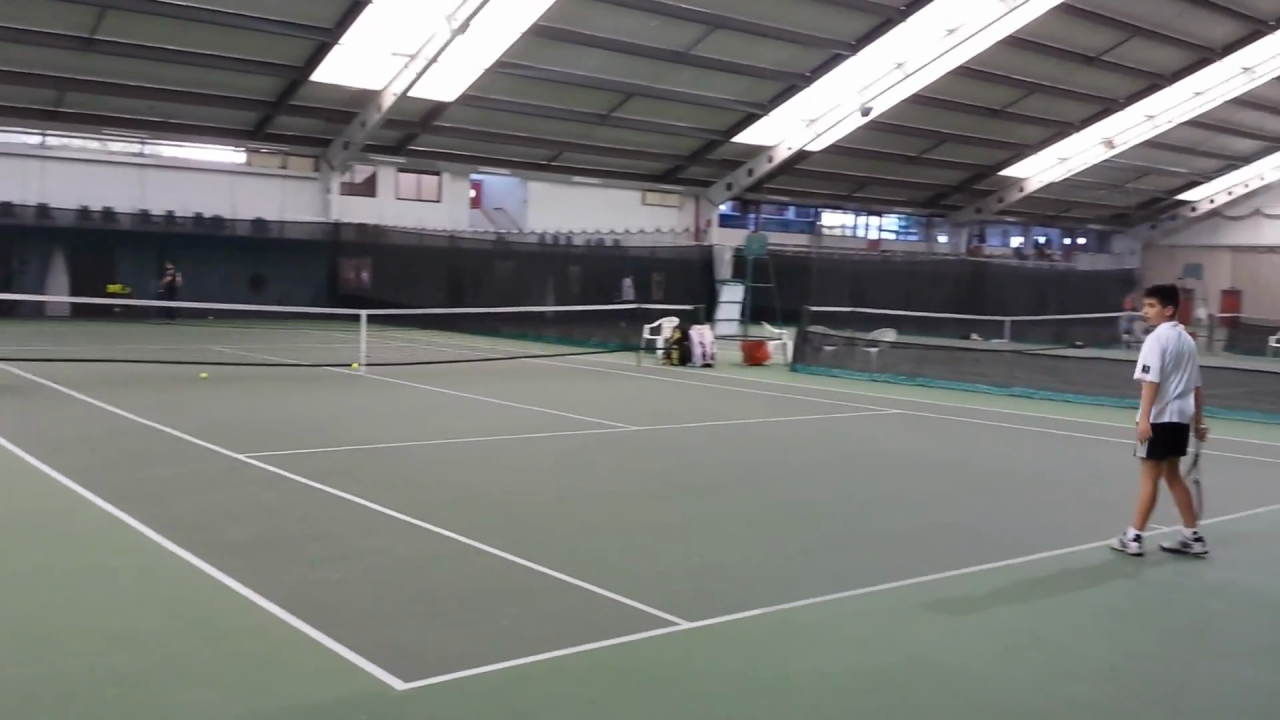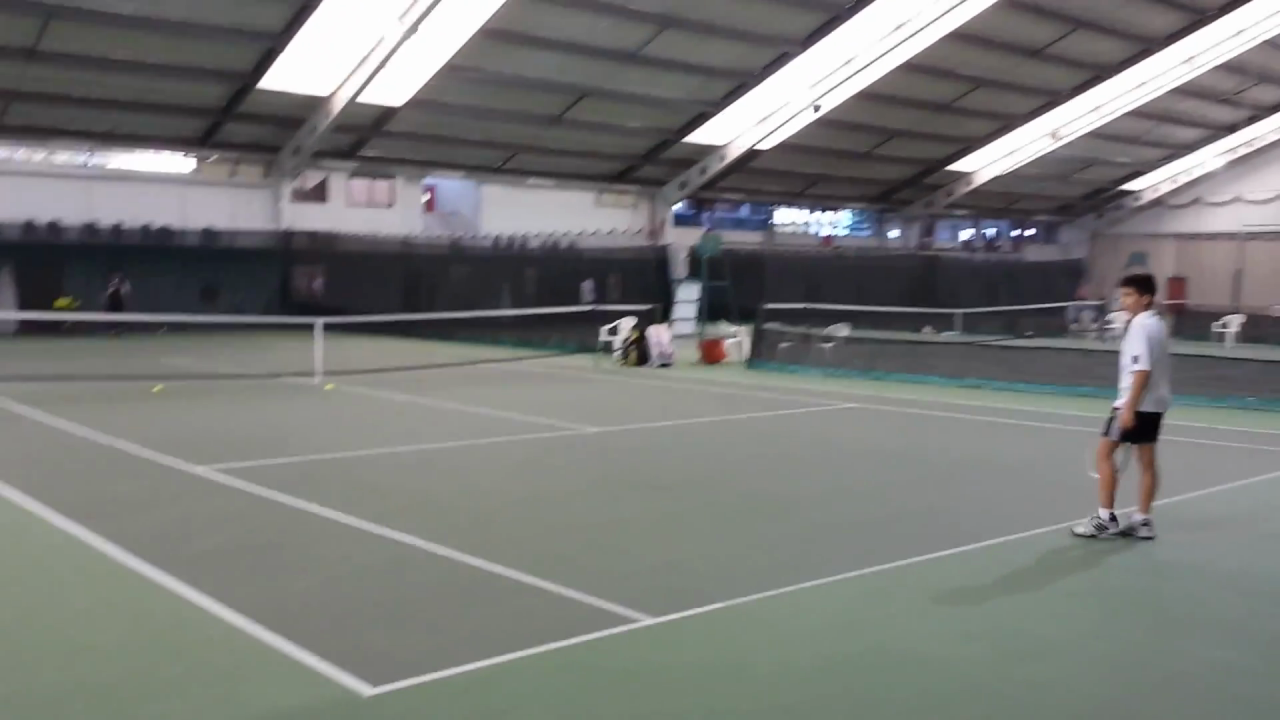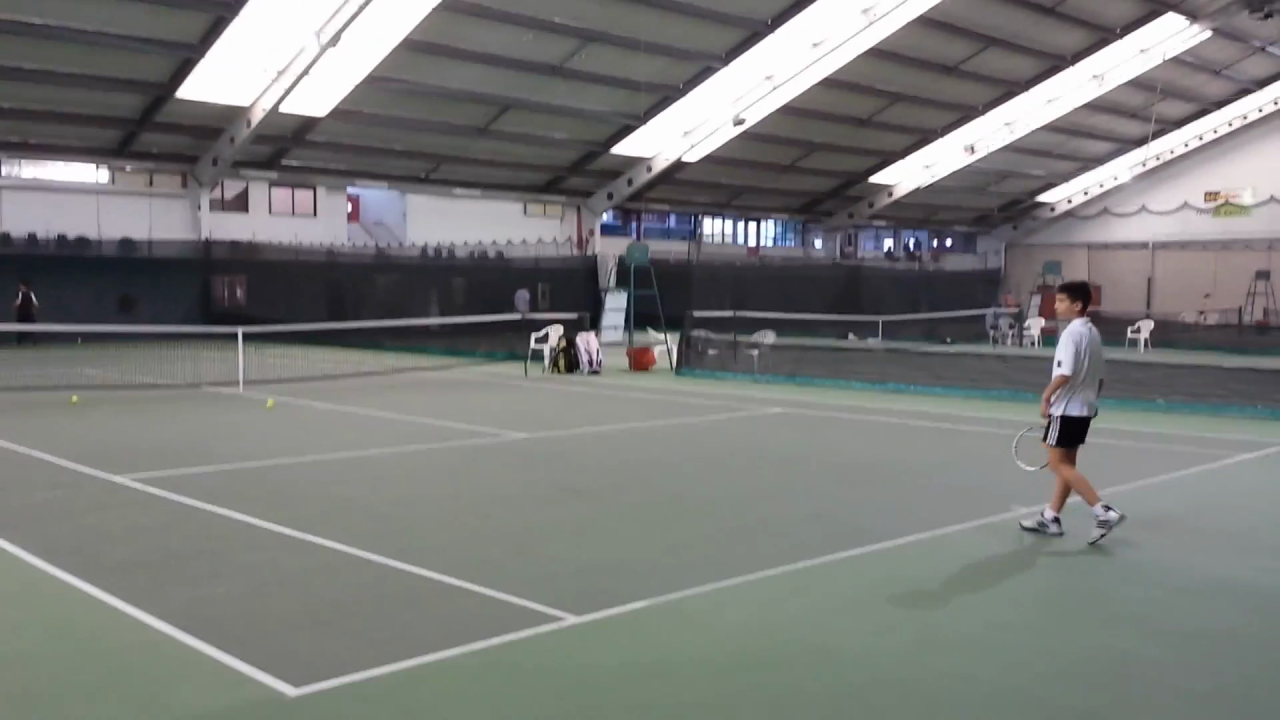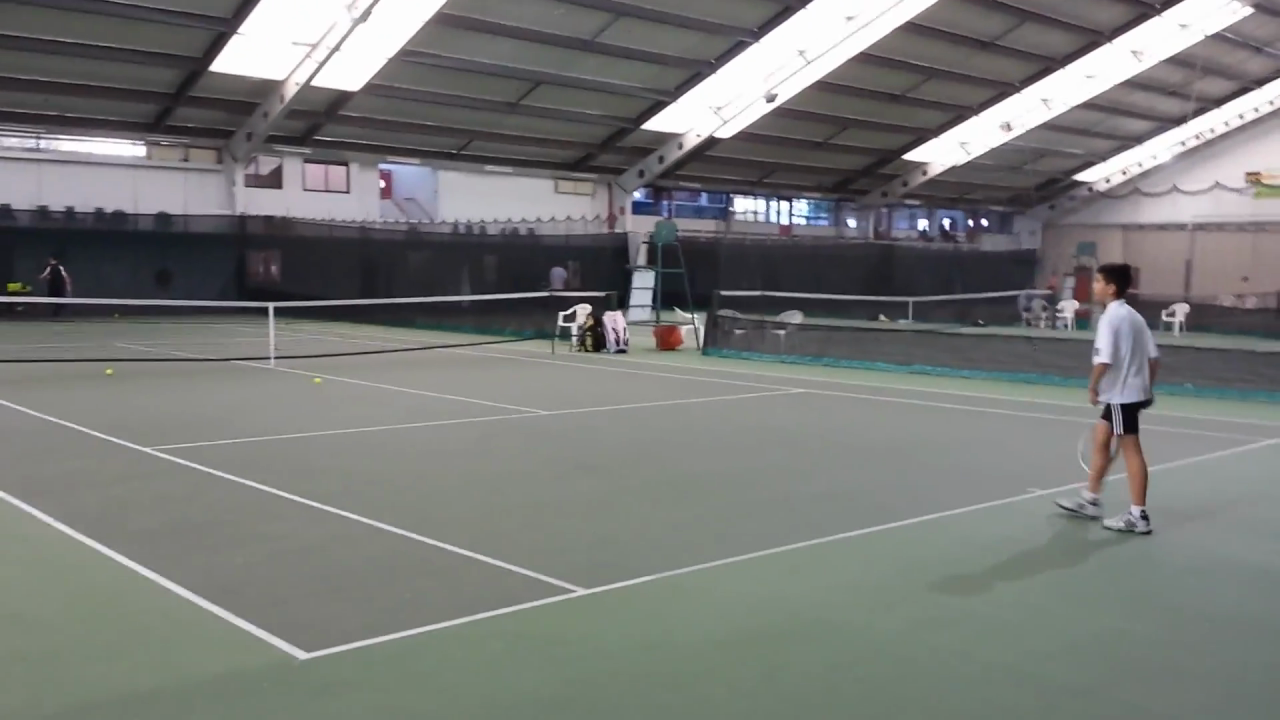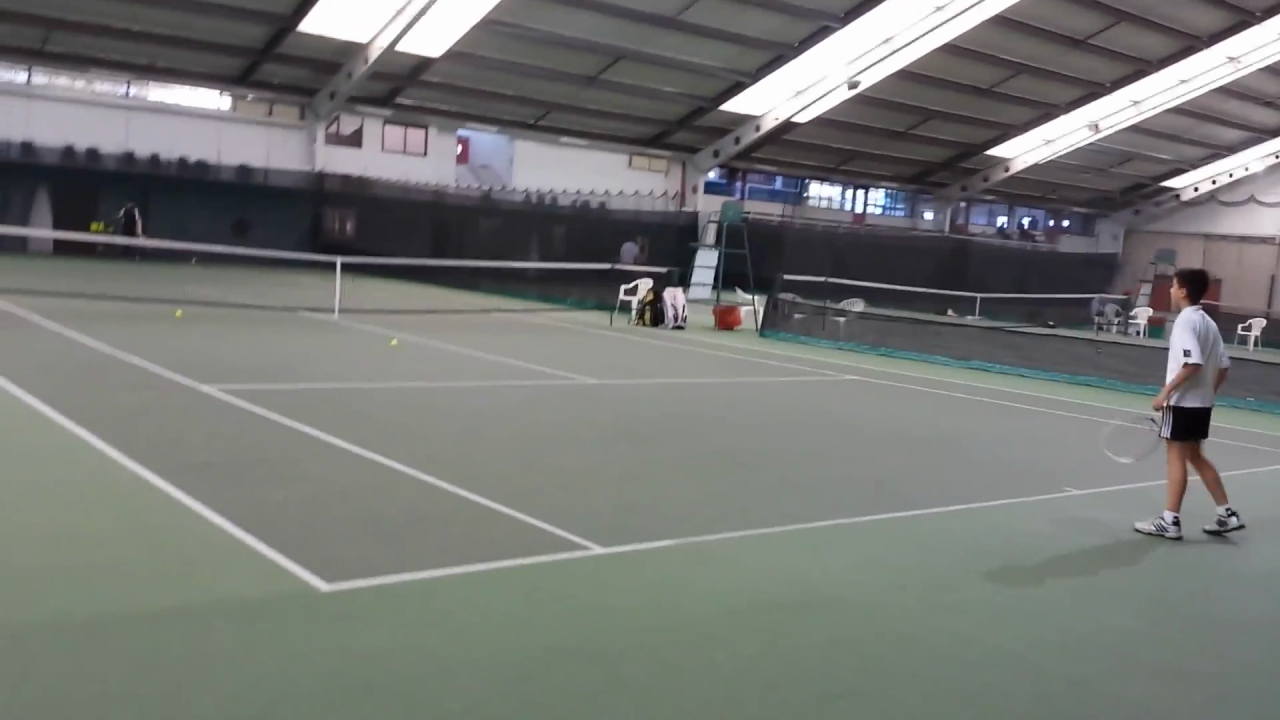
dt=0.3s
person 1, frame 1
left shoulder: (1157, 338)
right shoulder: (1187, 340)
left elbow: (1150, 380)
right elbow: (1196, 385)
left wrist: (1144, 417)
right wrist: (1198, 421)
left hip: (1159, 416)
right hip: (1182, 416)
left knee: (1149, 476)
right knee: (1173, 475)
left ankle: (1134, 537)
right ankle: (1192, 536)
person 1, frame 2
left shoulder: (1140, 326)
right shoulder: (1158, 325)
left elbow: (1141, 370)
left wrist: (1129, 406)
left hip: (1136, 404)
right hip: (1155, 403)
left knee: (1104, 453)
right knee: (1146, 460)
left ankle: (1104, 517)
right ankle: (1143, 520)
person 1, frame 3
left shoulder: (1071, 332)
right shoulder: (1093, 333)
left elbow: (1064, 374)
right elbow: (1099, 376)
left wrist: (1045, 397)
left hip: (1067, 407)
right hip: (1084, 407)
left knee: (1059, 464)
right knee: (1066, 463)
left ankle: (1104, 511)
right ankle: (1051, 517)
person 1, frame 4
left shoulder: (1110, 318)
right shoulder: (1134, 316)
left elbow: (1103, 361)
right elbow: (1152, 357)
left wrist: (1093, 387)
right wrist: (1148, 388)
left hip: (1121, 395)
right hip: (1134, 392)
left knee: (1130, 451)
right knee: (1100, 442)
left ankle: (1139, 515)
right ankle: (1089, 499)
person 1, frame 5
left shoulder: (1186, 321)
right shoulder: (1208, 322)
left elbow: (1193, 364)
right elbow: (1223, 366)
left wrist: (1165, 391)
left hip: (1183, 400)
right hip: (1202, 401)
left knee: (1176, 457)
right knee: (1195, 457)
left ankle: (1170, 520)
right ankle: (1227, 514)
